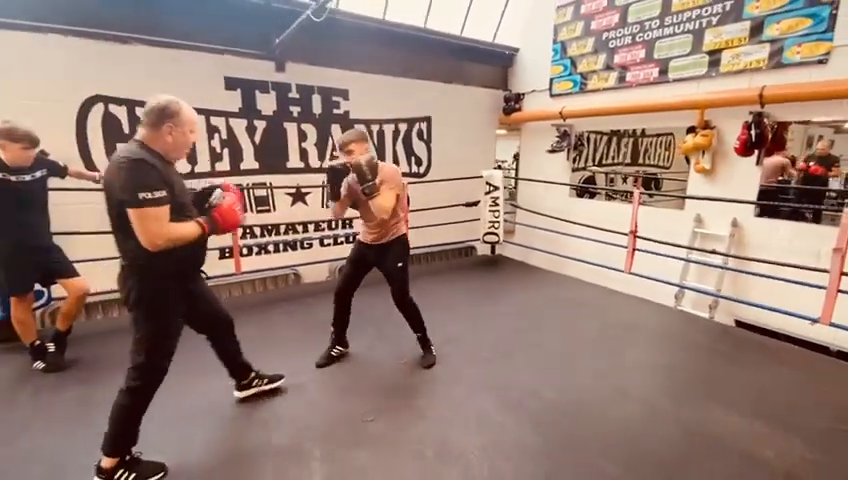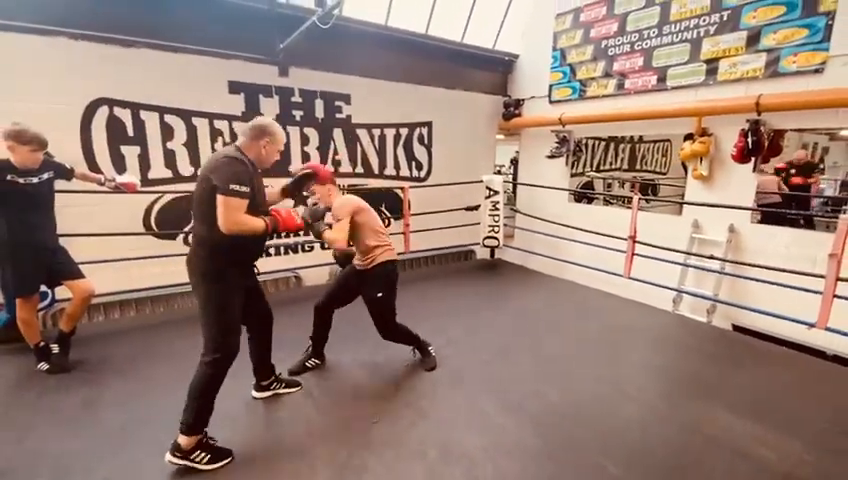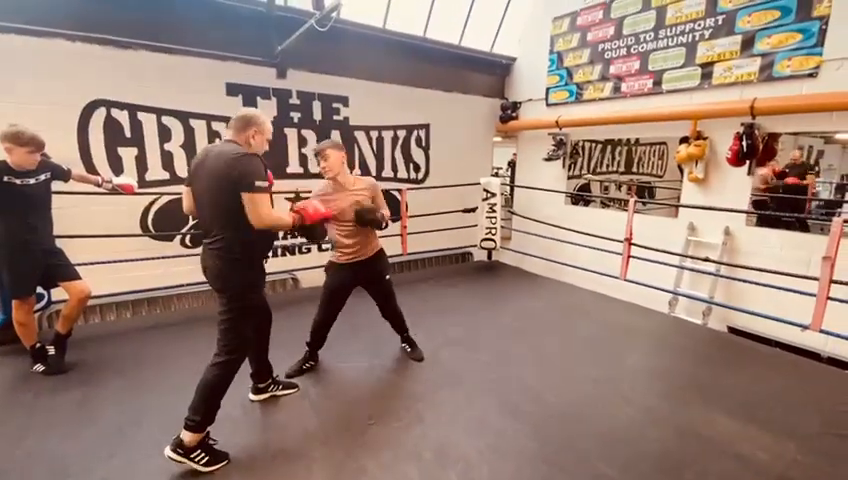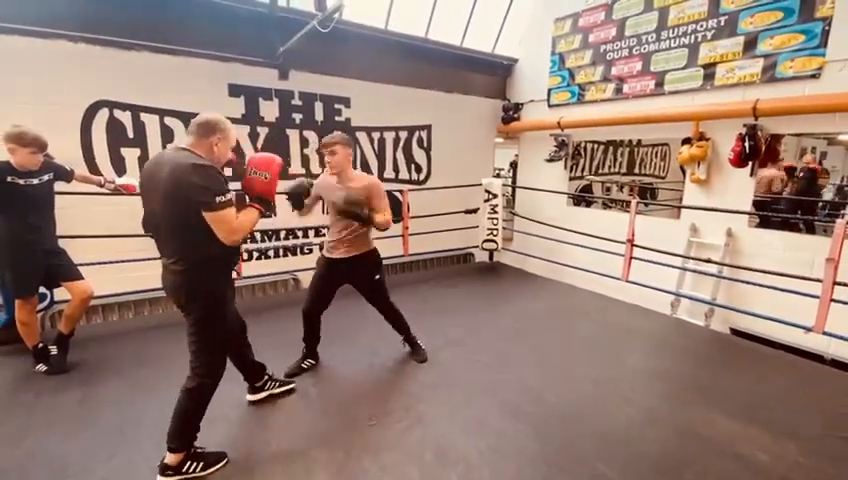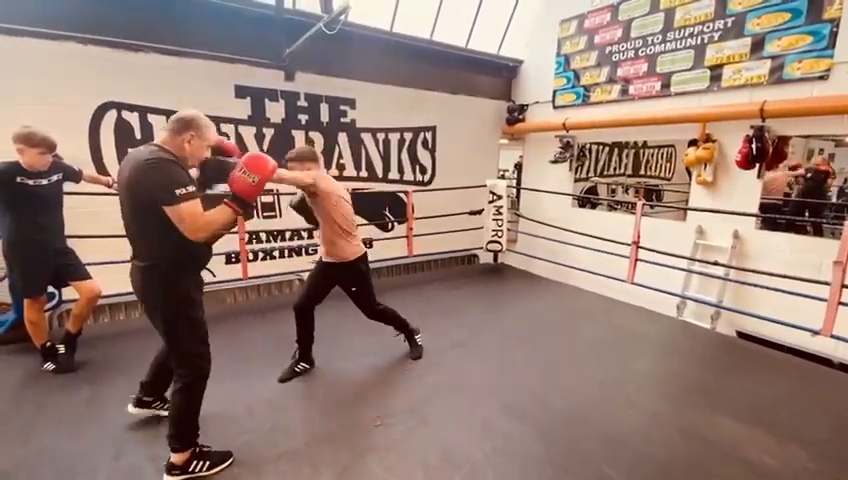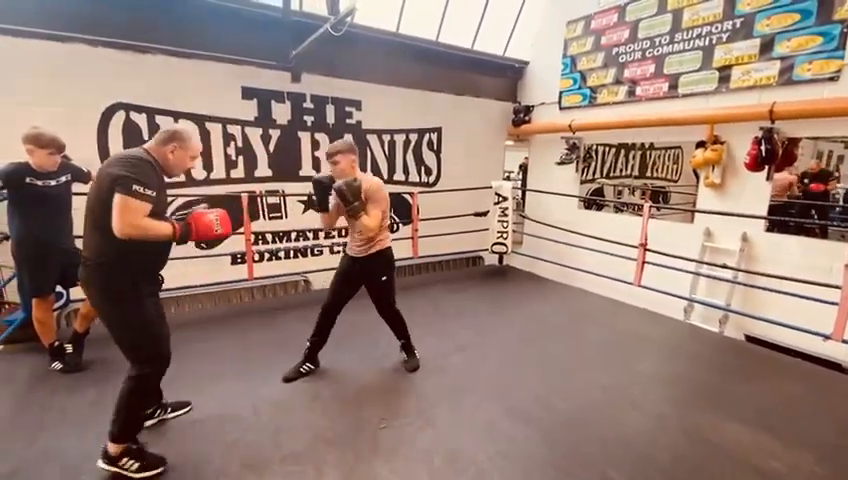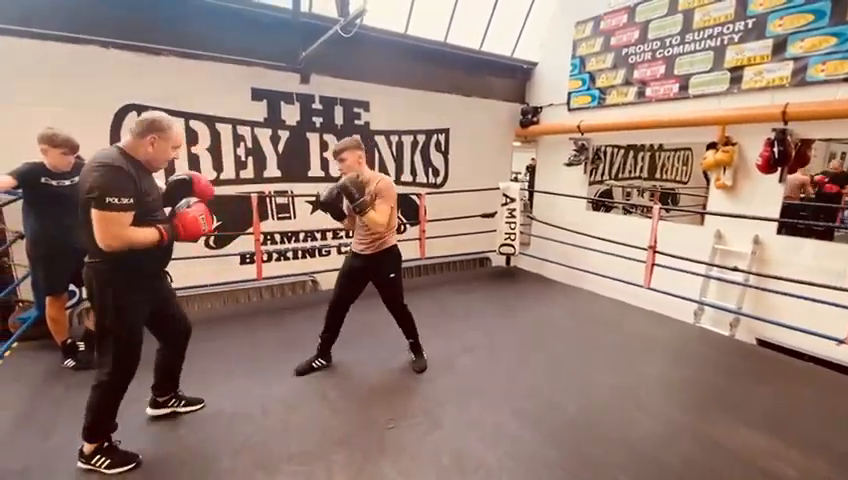
dt=0.4s
person 1, frame 1
left shoulder: (153, 160)
right shoulder: (136, 167)
right elbow: (155, 237)
left wrist: (203, 203)
right wrist: (210, 222)
left hip: (181, 276)
right hip: (154, 285)
left knee: (220, 325)
right knee: (148, 371)
left ankle: (246, 379)
person 1, frame 2
left shoulder: (244, 165)
right shoulder: (234, 167)
left elbow: (263, 199)
right elbow: (230, 223)
left wrist: (296, 184)
right wrist: (274, 222)
left hip: (236, 265)
right hip: (216, 270)
left knee: (261, 319)
right knee: (221, 350)
left ankle: (265, 380)
right ankle: (187, 441)
person 1, frame 3
left shoulder: (203, 157)
right shoulder: (245, 161)
left elbow: (190, 206)
right elbow: (262, 219)
right wrist: (302, 215)
left hip: (219, 255)
right hip: (238, 263)
left knee: (260, 318)
right knee: (232, 348)
left ankle: (263, 382)
right ankle: (189, 439)
person 1, frame 4
left shoulder: (157, 164)
right shoulder: (200, 173)
right elbow: (232, 233)
left wrist: (228, 184)
right wrist: (259, 202)
left hip: (184, 271)
right hip: (203, 280)
left knee: (233, 329)
right knee: (206, 369)
left ankle: (258, 382)
person 1, frame 5
left shoulder: (140, 159)
right shoulder: (163, 168)
right elbow: (198, 228)
right wrist: (241, 200)
left hip: (156, 271)
right hip: (169, 279)
left knee: (181, 340)
right knee: (192, 361)
left ankle: (149, 397)
person 1, frame 6
left shoulder: (137, 165)
right shoulder: (137, 167)
right elbow: (126, 226)
left wrist: (182, 225)
right wrist: (182, 229)
left hip: (128, 273)
right hip: (115, 278)
left knee: (148, 347)
right knee: (152, 355)
left ankle: (147, 407)
right ankle: (118, 449)
person 1, frame 7
left shoulder: (134, 166)
right shoulder: (111, 172)
right elbow: (110, 237)
left wrist: (174, 194)
right wrist: (170, 231)
left hip: (146, 275)
right hip: (116, 283)
left knee: (177, 330)
right knee: (120, 363)
left ankle: (164, 397)
right ankle: (93, 446)
person 2, frame 1
left shoulder: (41, 164)
left elbow: (71, 171)
left wrist: (99, 177)
left hip: (44, 245)
left knee: (80, 289)
right knee: (21, 301)
left ankle: (56, 342)
right ankle: (37, 351)
person 2, frame 2
left shoulder: (49, 166)
left elbow: (77, 173)
left wrist: (107, 181)
left hip: (50, 246)
left knee: (85, 290)
right knee: (26, 302)
left ankle: (60, 344)
right ankle: (42, 353)
person 2, frame 3
left shoulder: (46, 167)
left elbow: (74, 175)
left wrist: (104, 182)
left hip: (47, 247)
left knee: (81, 292)
right knee: (23, 304)
left ankle: (57, 345)
right ankle: (38, 355)
person 2, frame 4
left shoulder: (49, 168)
left elbow: (76, 175)
left wrist: (105, 182)
left hip: (49, 247)
left knee: (84, 292)
right knee: (26, 303)
left ankle: (60, 344)
right ankle: (41, 354)
person 2, frame 5
left shoulder: (58, 168)
left elbow: (84, 176)
left wrist: (111, 182)
left hip: (56, 246)
right hip: (23, 251)
left knee: (91, 291)
right knee: (35, 302)
left ankle: (67, 343)
right ankle: (48, 353)
person 2, frame 6
left shoulder: (67, 169)
left elbow: (93, 176)
left hip: (65, 247)
right hip: (32, 250)
right knee: (43, 301)
left ankle: (75, 342)
right ankle: (55, 352)
person 2, frame 7
left shoulder: (80, 169)
right shoulder: (32, 172)
left hip: (78, 246)
right hip: (46, 249)
right knee: (56, 300)
left ankle: (88, 341)
right ankle: (68, 350)
person 3, frame 1
left shoulder: (389, 172)
right shoulder: (351, 178)
left elbow: (383, 212)
right elbow: (337, 214)
left wrist: (368, 183)
right wrist: (334, 184)
left hip: (393, 242)
right hip: (365, 243)
left knee: (401, 297)
right knee: (342, 291)
left ankle: (426, 345)
right ankle: (338, 343)
person 3, frame 2
left shoulder: (344, 203)
right shoulder: (344, 206)
left elbow: (339, 243)
left wrist: (317, 225)
right wrist: (345, 255)
left hip: (381, 267)
right hip: (360, 267)
left knee: (386, 327)
right knee: (322, 307)
left ankle: (423, 347)
right ankle: (315, 354)
person 3, frame 3
left shoulder: (369, 185)
right shoulder: (320, 195)
left elbow: (384, 214)
left wrist: (378, 217)
left hip: (373, 258)
right hip: (342, 265)
left knee: (389, 308)
right knee: (324, 316)
left ankle: (407, 340)
right ankle: (310, 356)
person 3, frame 4
left shoulder: (369, 183)
right shoulder: (324, 181)
left elbow: (386, 222)
right elbow: (303, 211)
left wrist: (362, 214)
right wrist: (299, 198)
left hip: (362, 256)
right hip: (331, 258)
left knee: (384, 306)
right knee: (310, 309)
left ankle: (410, 340)
right ankle: (310, 354)
person 3, frame 5
left shoulder: (317, 181)
right shoulder: (317, 188)
left elbow: (281, 176)
right wrist: (309, 213)
left hip: (351, 261)
right hip: (328, 261)
left knee: (372, 308)
right knee: (302, 306)
left ankle: (410, 333)
right ankle: (303, 358)
person 3, frame 6
left shoulder: (374, 186)
right shoulder: (340, 185)
left elbow: (371, 230)
right elbow: (327, 225)
left wrist: (352, 204)
right wrist: (322, 197)
left hip: (377, 256)
right hip: (353, 256)
left knee: (387, 310)
right knee: (329, 307)
left ankle: (409, 350)
right ankle: (310, 358)
person 3, frame 7
left shoulder: (383, 184)
right shoulder: (348, 184)
left elbow: (380, 226)
left wrist: (358, 201)
right wrist: (337, 211)
left hip: (384, 255)
right hip: (357, 255)
left knee: (397, 306)
right knee: (337, 305)
left ankle: (417, 350)
right ankle: (323, 354)
